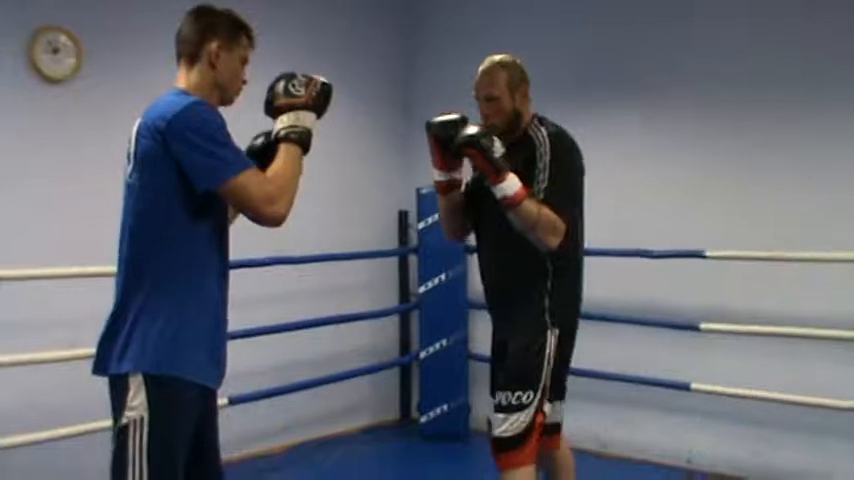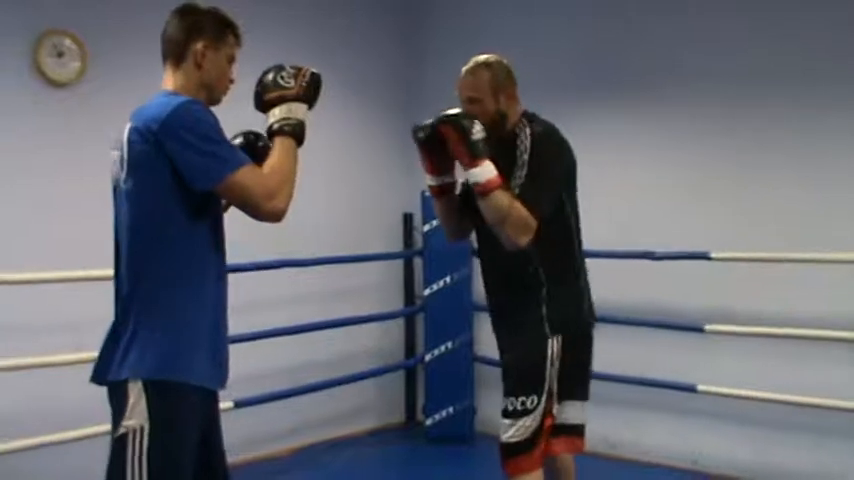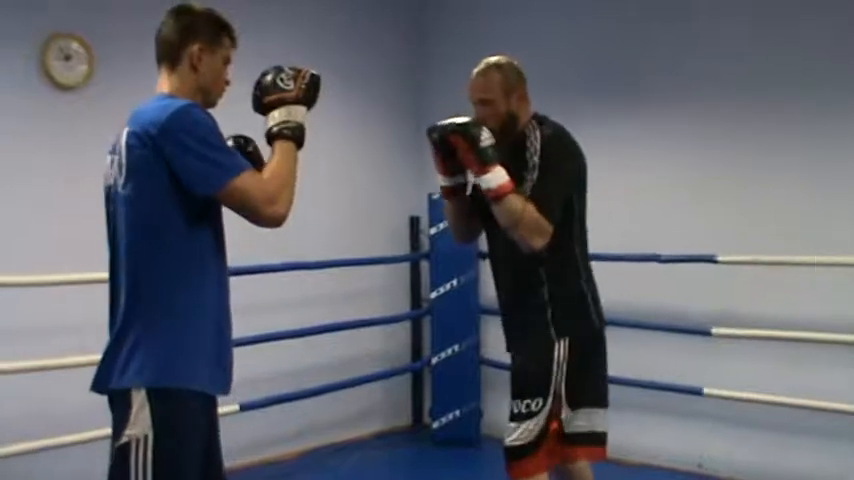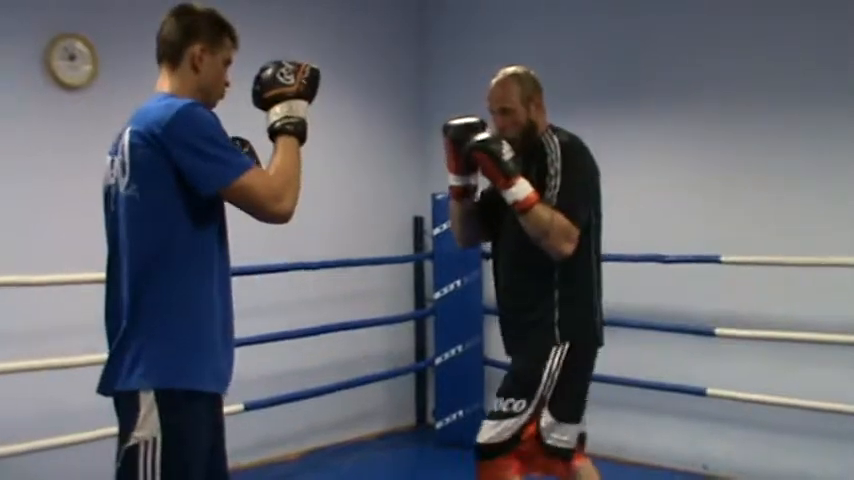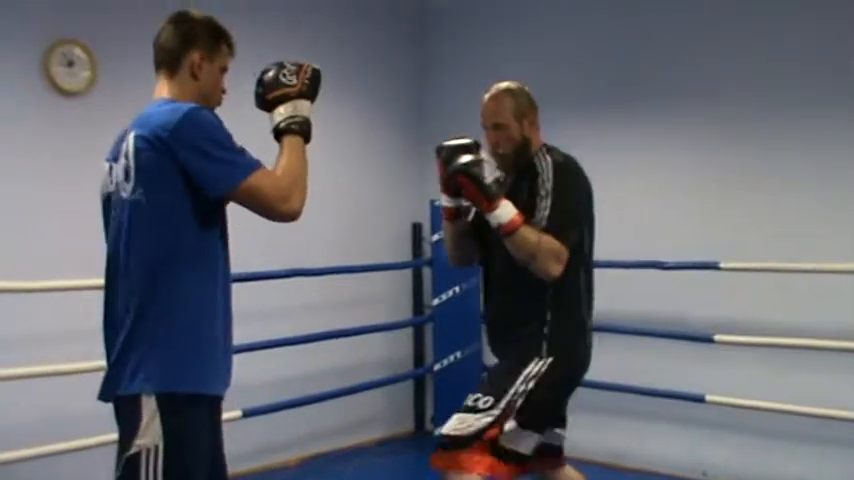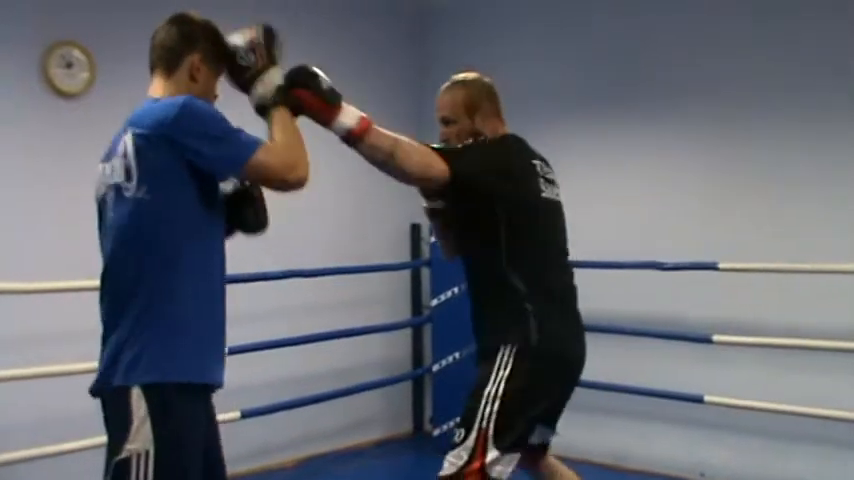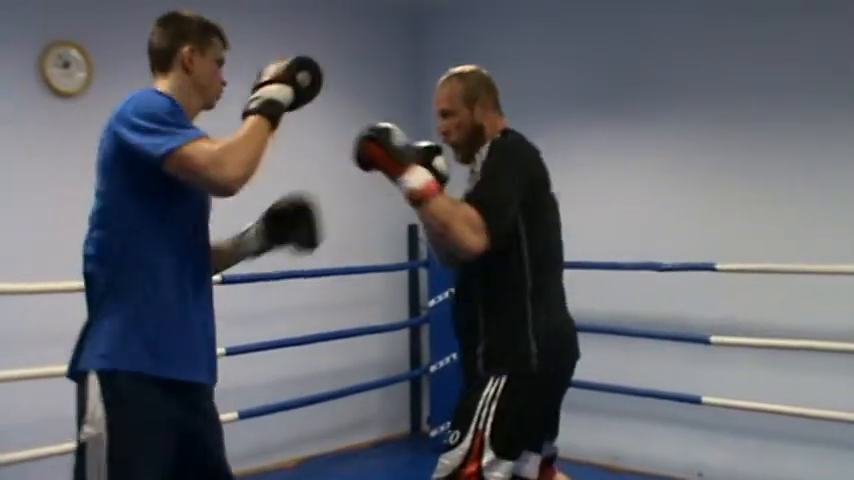
dt=0.2s
person 1, frame 1
left shoulder: (168, 117)
right shoulder: (188, 115)
right elbow: (269, 206)
left wrist: (254, 168)
right wrist: (295, 129)
left hip: (183, 351)
right hip: (156, 354)
person 1, frame 2
left shoulder: (150, 121)
right shoulder: (180, 116)
right elbow: (270, 200)
left wrist: (239, 166)
right wrist: (288, 123)
left hip: (182, 357)
right hip: (157, 361)
person 1, frame 3
left shoulder: (141, 126)
right shoulder: (179, 120)
right elbow: (270, 205)
left wrist: (232, 171)
right wrist: (287, 125)
left hip: (179, 363)
right hip: (158, 368)
person 1, frame 4
left shoulder: (138, 128)
right shoulder: (181, 119)
right elbow: (277, 202)
left wrist: (231, 171)
right wrist: (289, 120)
left hip: (180, 364)
right hip: (163, 368)
person 1, frame 5
left shoulder: (132, 139)
right shoulder: (186, 123)
right elbow: (284, 201)
left wrist: (223, 185)
right wrist: (293, 119)
left hip: (172, 367)
right hip: (164, 373)
person 1, frame 6
left shoulder: (126, 139)
right shoulder: (183, 116)
right elbow: (291, 172)
left wrist: (220, 219)
right wrist: (271, 88)
left hip: (168, 364)
right hip: (153, 369)
person 1, frame 7
left shoulder: (169, 131)
right shoulder: (146, 111)
right elbow: (225, 172)
left wrist: (260, 237)
right wrist: (268, 103)
left hip: (178, 365)
right hip: (127, 364)
person 2, frame 1
left shoulder: (554, 146)
right shoulder: (493, 145)
left elbow: (551, 234)
right elbow: (456, 229)
left wrist: (501, 175)
right wrist: (446, 169)
left hip: (544, 313)
right hip: (508, 312)
left knee: (515, 439)
right knee: (543, 428)
person 2, frame 2
left shoulder: (543, 143)
right shoulder: (495, 145)
left elbow: (519, 232)
right elbow: (457, 229)
left wrist: (477, 162)
right wrist: (439, 171)
left hip: (549, 316)
right hip: (521, 316)
left knee: (522, 446)
right knee: (552, 433)
person 2, frame 3
left shoulder: (551, 145)
right shoulder: (505, 148)
left elbow: (533, 235)
right elbow: (465, 231)
left wrist: (485, 166)
right wrist: (451, 172)
left hip: (559, 321)
right hip: (535, 321)
right knee: (564, 441)
person 2, frame 4
left shoulder: (566, 154)
right shoulder: (515, 156)
left elbow: (561, 242)
right elbow: (468, 236)
left wrist: (510, 181)
right wrist: (461, 174)
left hip: (561, 330)
right hip: (534, 330)
person 2, frame 5
left shoulder: (560, 173)
right shoulder: (506, 180)
left elbow: (551, 262)
right elbow: (461, 256)
left wrist: (493, 203)
right wrist: (454, 196)
left hip: (549, 346)
right hip: (524, 346)
person 2, frame 6
left shoulder: (500, 158)
right shoulder: (525, 164)
left elbow: (422, 168)
right elbow: (459, 248)
left wrist: (336, 112)
right wrist: (439, 200)
left hip: (532, 343)
right hip: (555, 340)
person 2, frame 7
left shoulder: (504, 157)
right shoulder: (510, 161)
left elbow: (468, 240)
right elbow: (452, 251)
left wrist: (407, 172)
right wrist: (424, 185)
left hip: (519, 357)
right hip: (532, 348)
